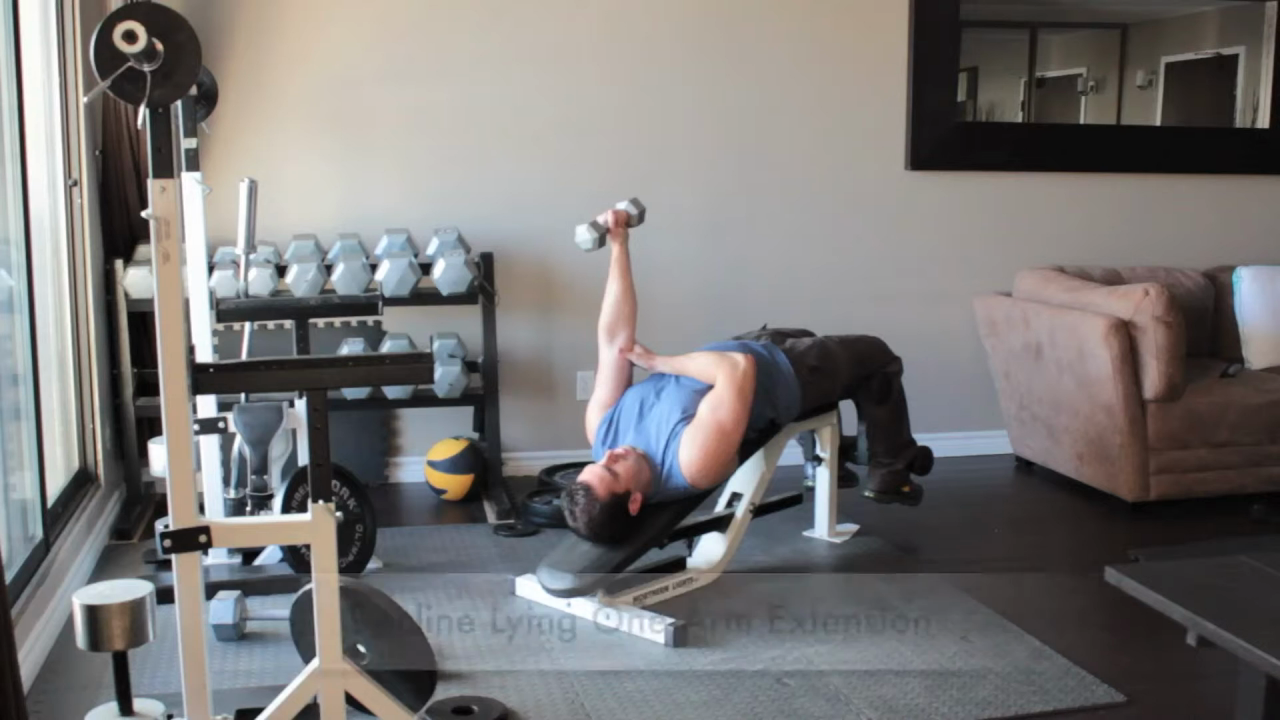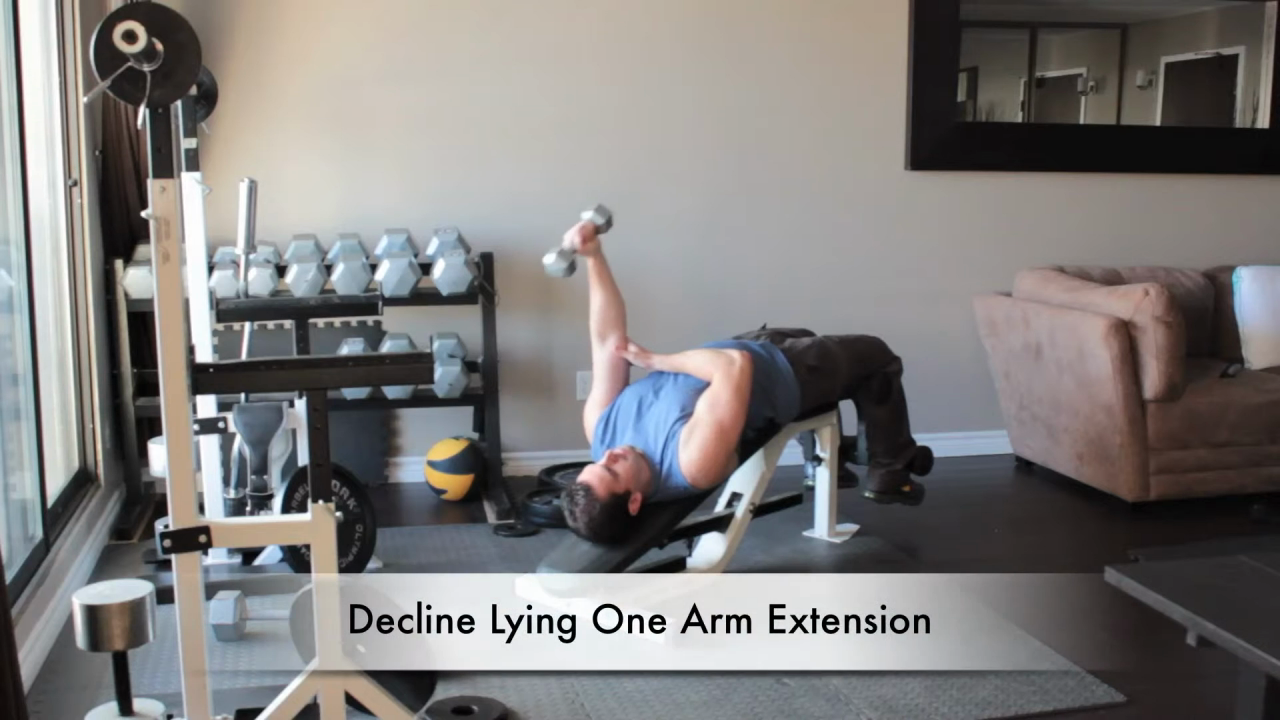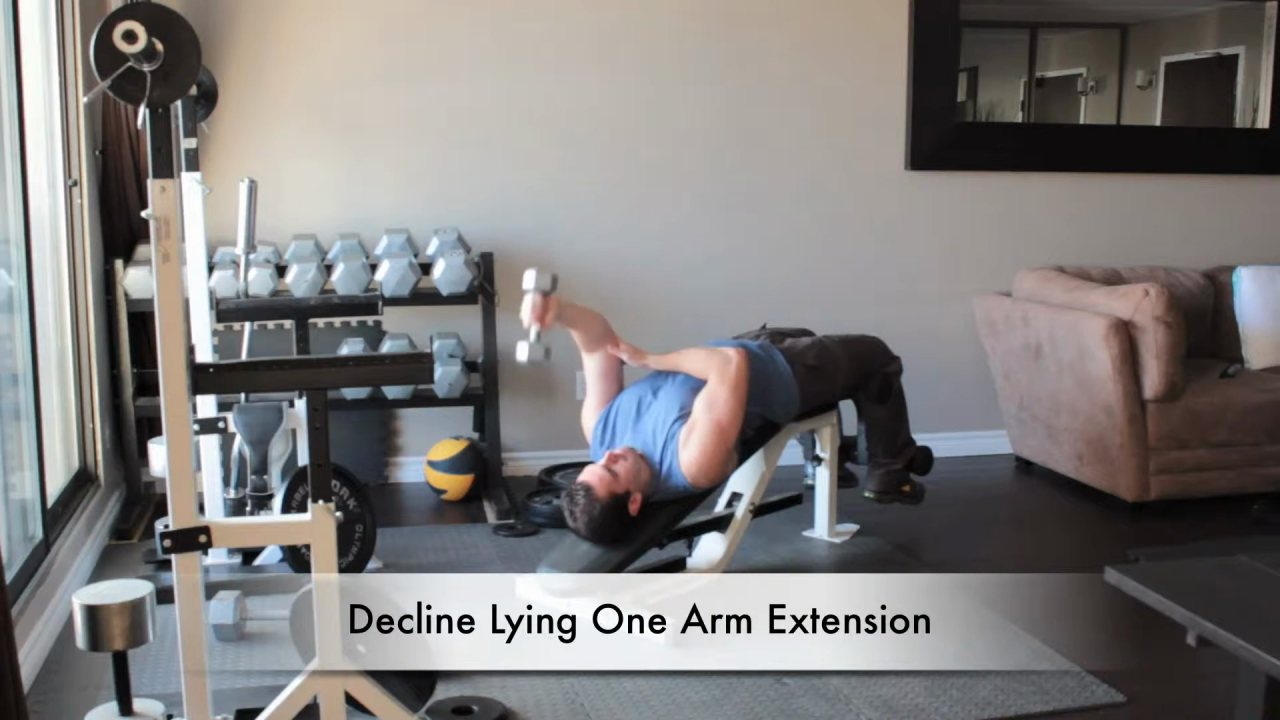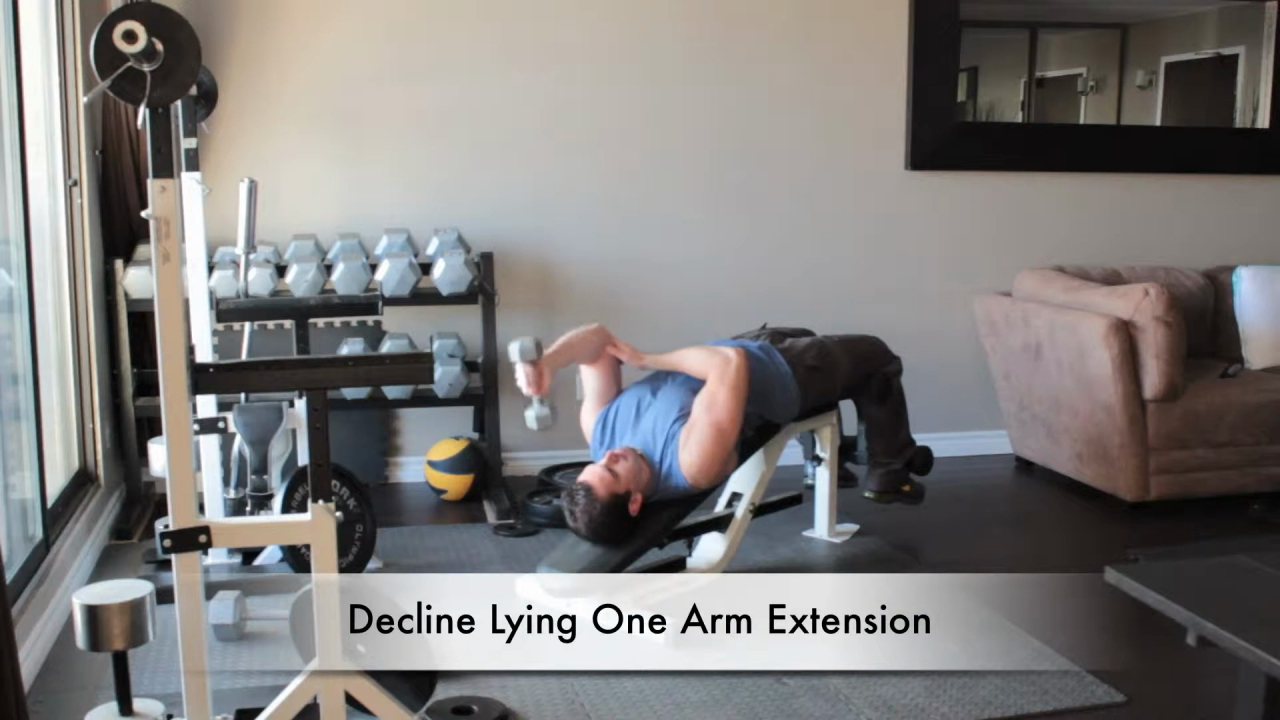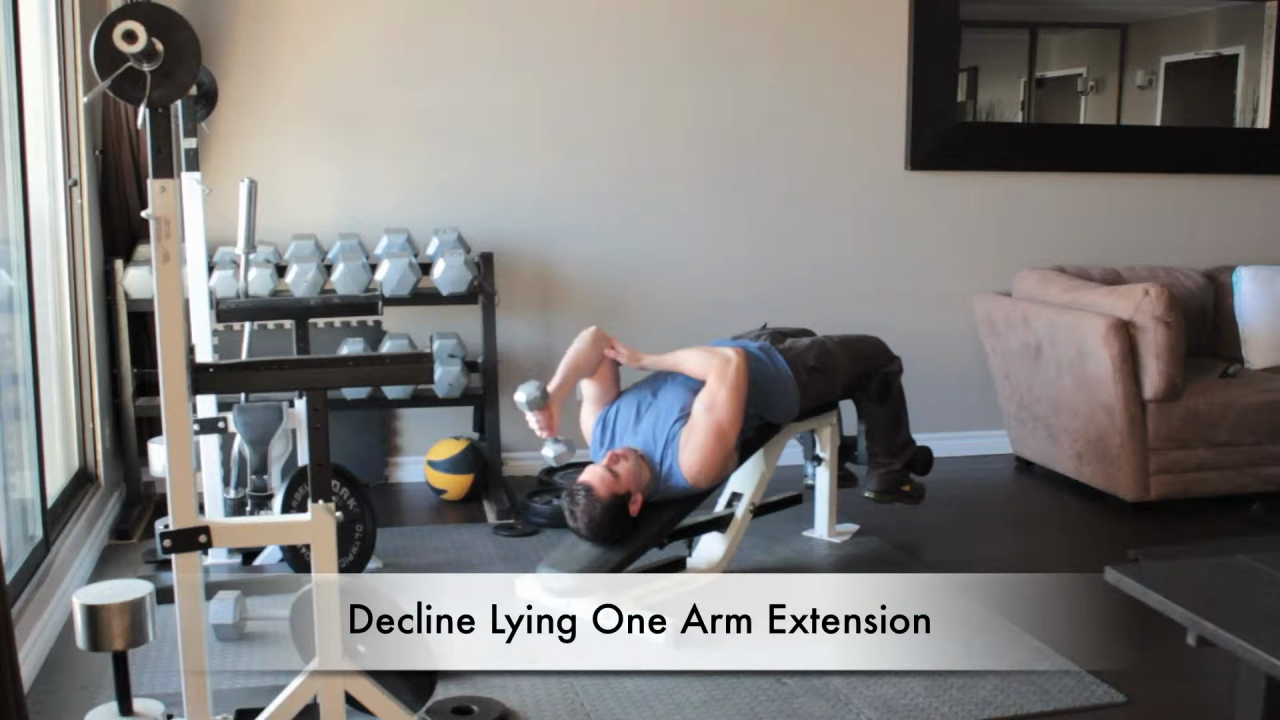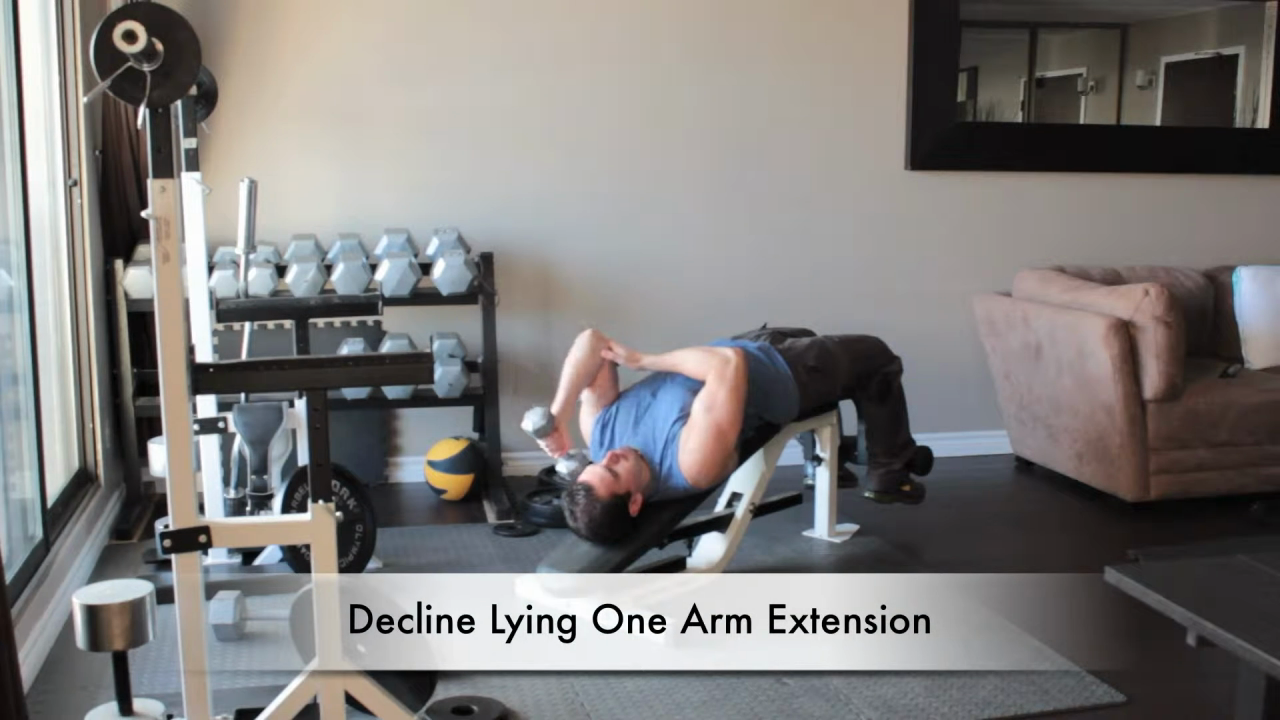
dt=0.4s
person 1, frame 1
left shoulder: (600, 428)
right shoulder: (694, 465)
left elbow: (614, 340)
right elbow: (738, 369)
left wrist: (619, 246)
right wrist: (659, 361)
left knee: (807, 341)
right knee: (876, 356)
right ankle: (891, 473)
person 1, frame 2
left shoulder: (599, 426)
right shoulder: (692, 464)
left elbow: (607, 340)
right elbow: (734, 366)
left wrist: (593, 256)
right wrist: (656, 360)
left knee: (804, 339)
right knee: (876, 357)
right ankle: (890, 473)
person 1, frame 3
left shoulder: (599, 427)
right shoulder: (691, 465)
left elbow: (598, 342)
right elbow: (732, 365)
left wrist: (555, 307)
right wrist: (648, 358)
left knee: (804, 338)
right knee: (876, 358)
right ankle: (890, 473)
person 1, frame 4
left shoulder: (598, 428)
right shoulder: (693, 465)
left elbow: (598, 338)
right elbow: (731, 364)
left wrist: (545, 361)
right wrist: (645, 359)
left knee: (806, 338)
right knee: (876, 359)
right ankle: (889, 473)
person 1, frame 5
left shoulder: (598, 429)
right shoulder: (693, 466)
left elbow: (595, 337)
right elbow: (729, 363)
left wrist: (551, 396)
right wrist: (644, 360)
left knee: (806, 340)
right knee: (877, 358)
right ankle: (889, 474)
person 1, frame 6
left shoulder: (598, 430)
right shoulder: (693, 466)
left elbow: (592, 340)
right elbow: (728, 364)
left wrist: (556, 412)
right wrist: (644, 360)
left knee: (807, 340)
right knee: (877, 358)
right ankle: (889, 474)
